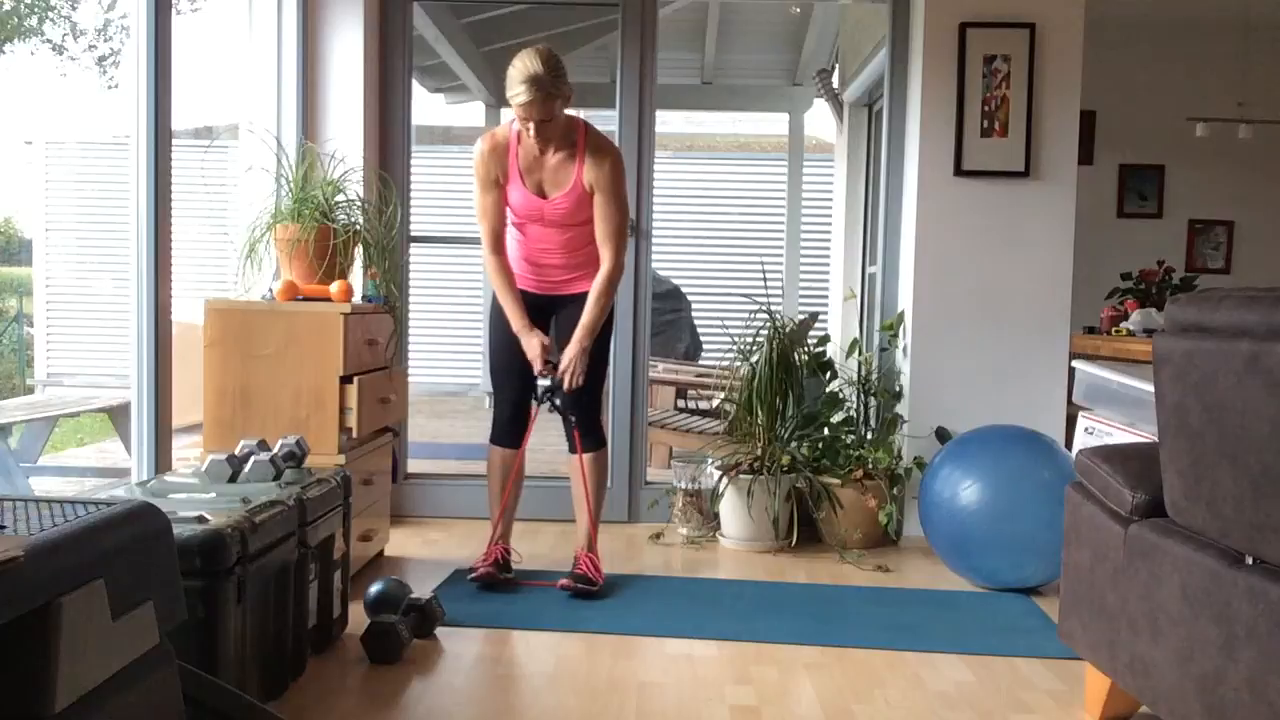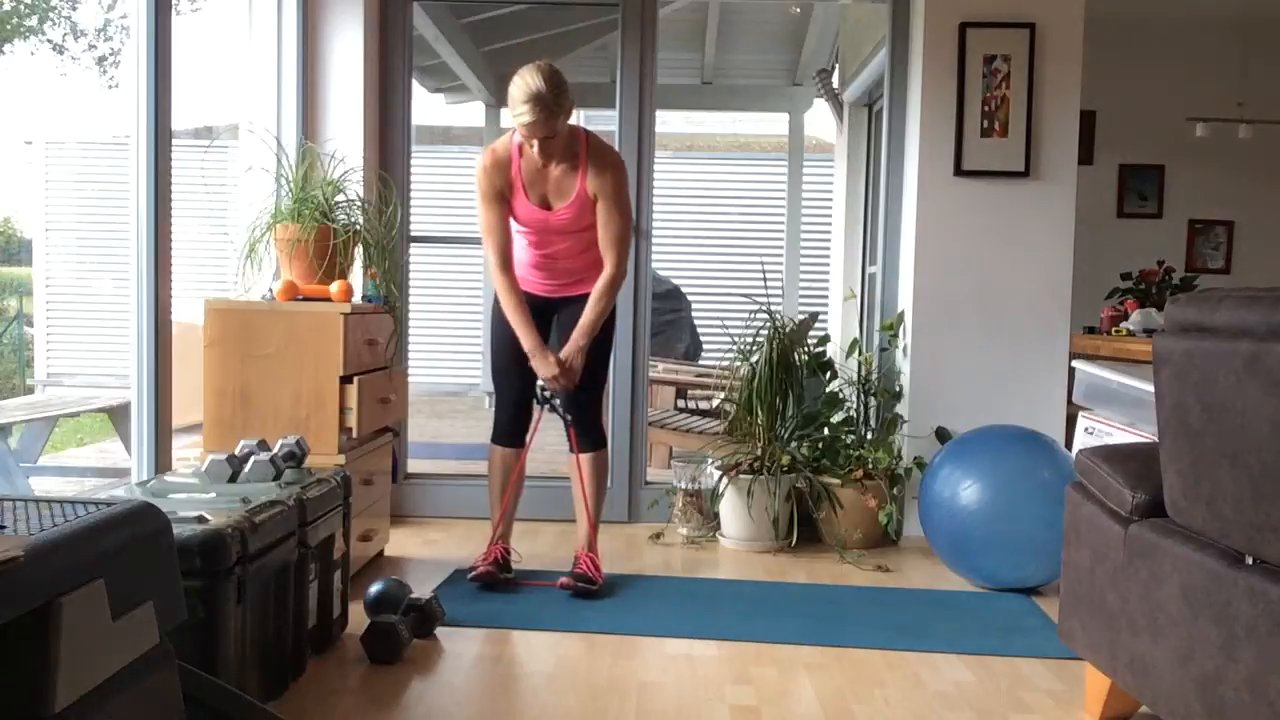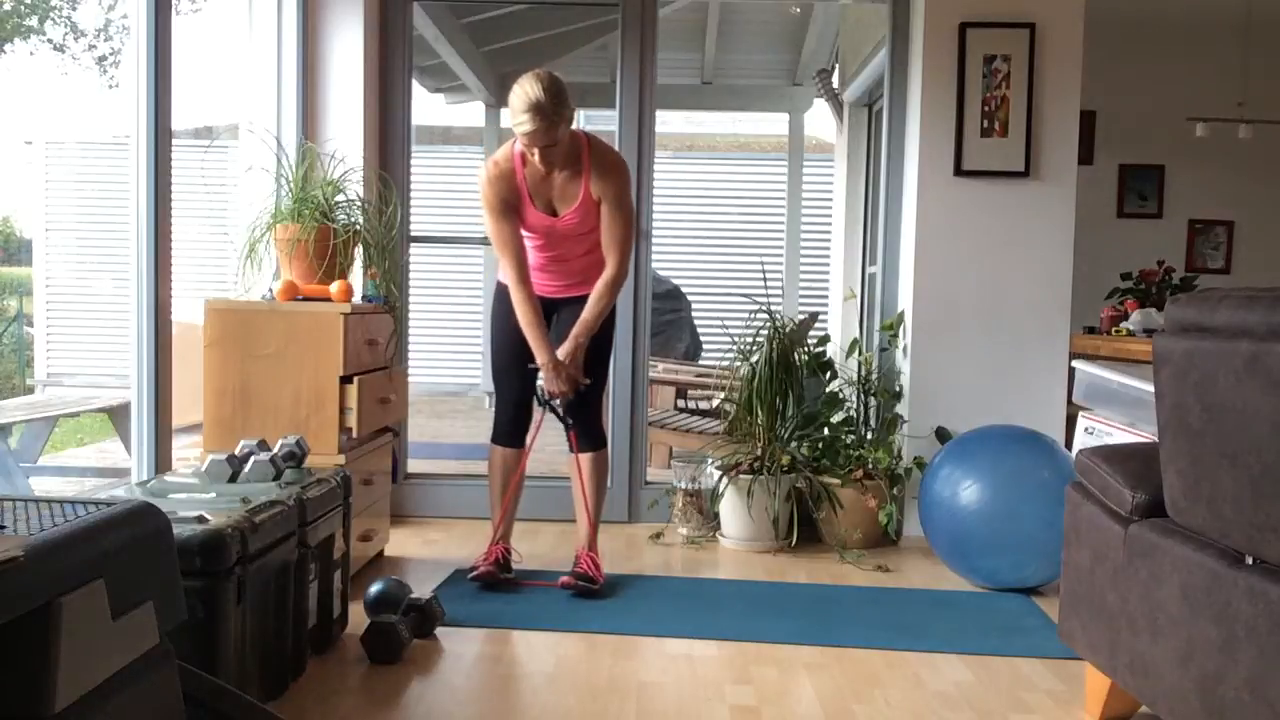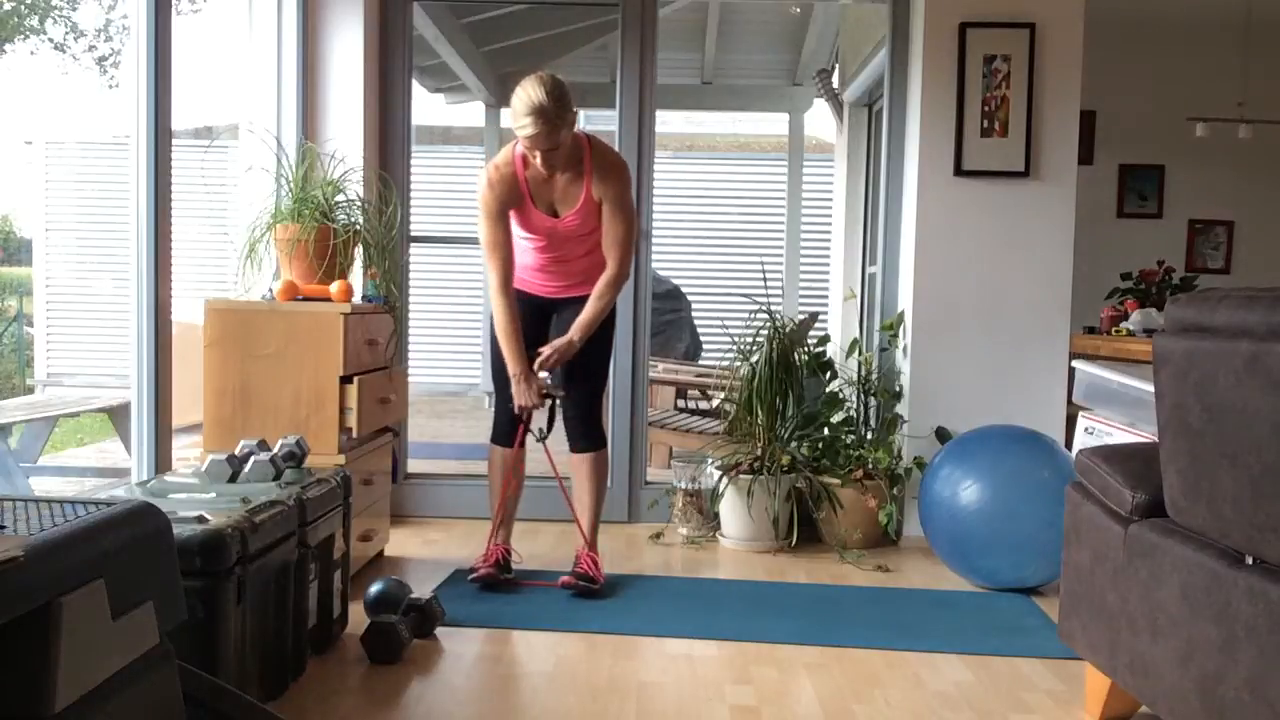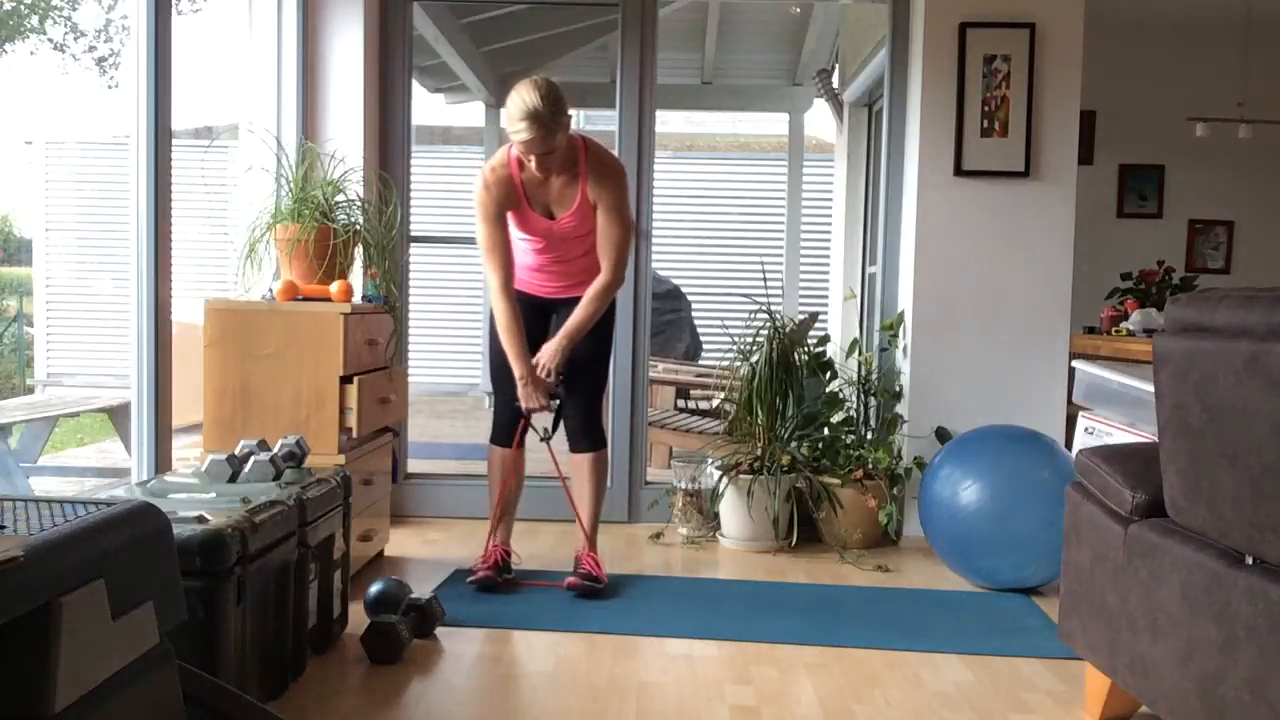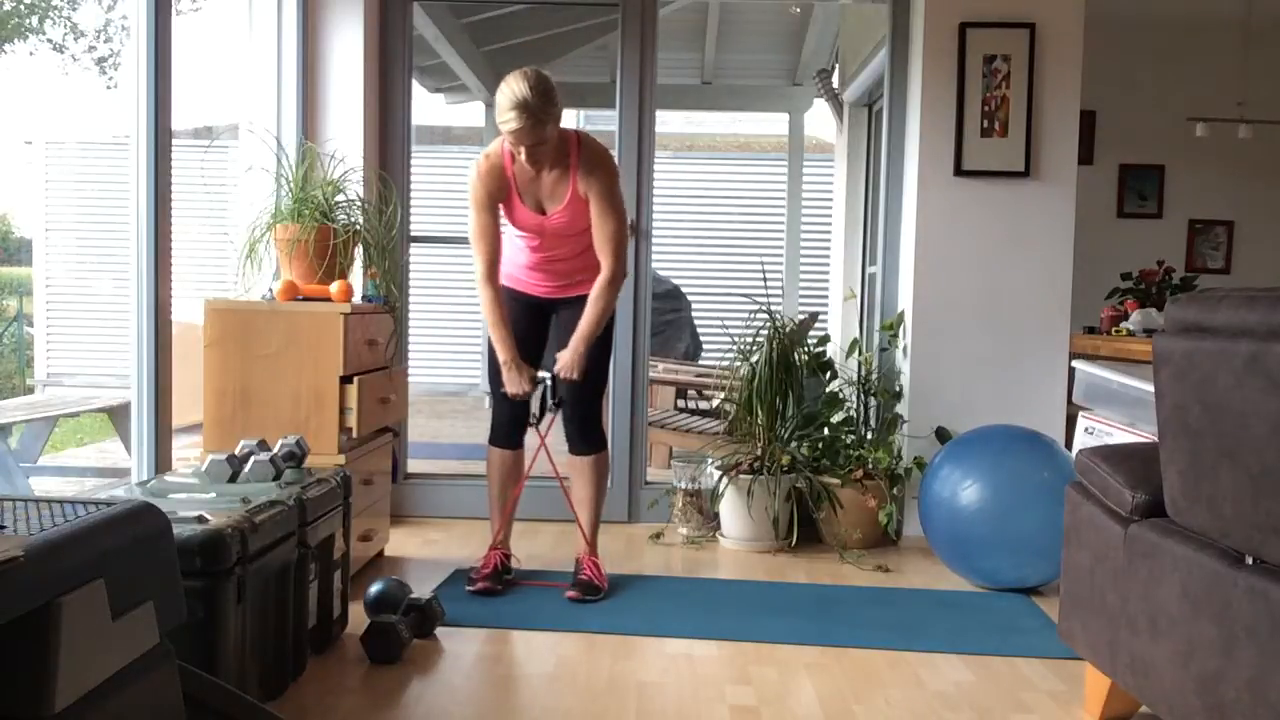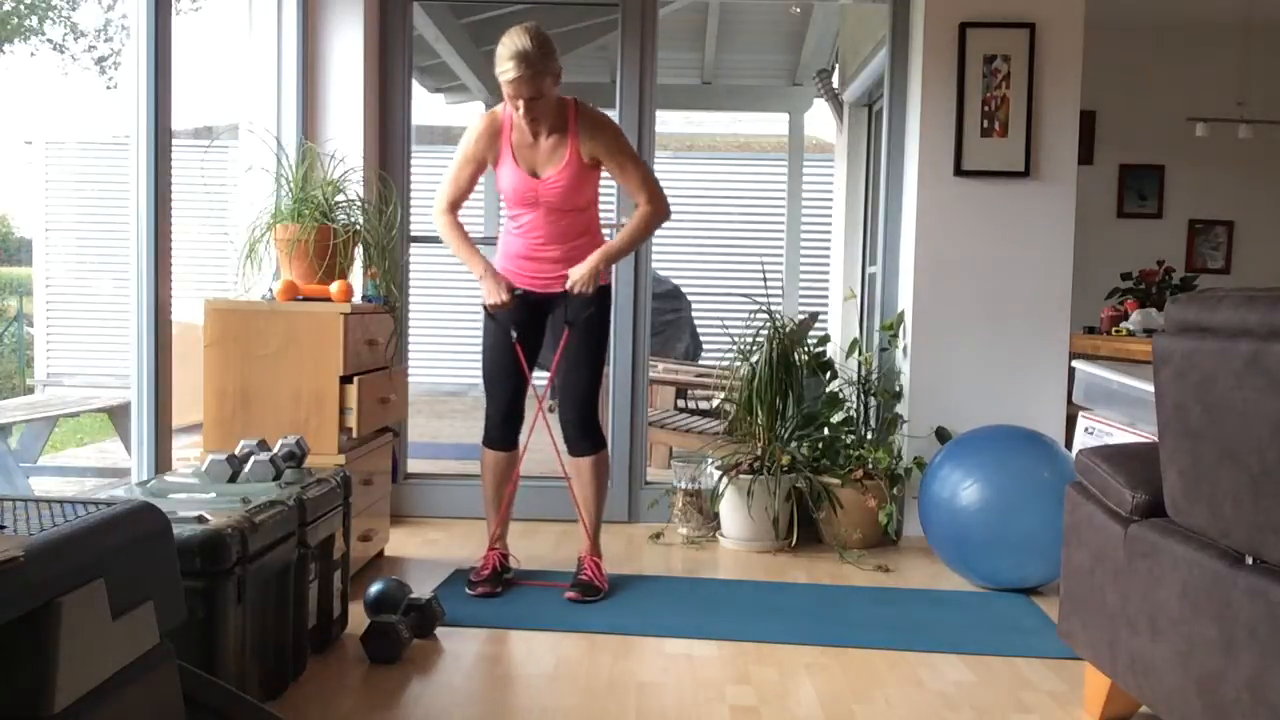
dt=0.3s
person 1, frame 1
left shoulder: (600, 157)
right shoulder: (493, 150)
left elbow: (612, 260)
right elbow: (492, 248)
left wrist: (582, 342)
right wrist: (525, 329)
left hip: (582, 294)
right hip: (517, 292)
left knee: (582, 416)
right knee: (508, 415)
left ankle: (587, 552)
right ankle: (498, 546)
person 1, frame 2
left shoulder: (602, 164)
right shoulder: (495, 164)
left elbow: (615, 265)
right elbow: (500, 266)
left wrist: (578, 345)
right wrist: (537, 351)
left hip: (585, 295)
right hip: (520, 294)
left knee: (583, 416)
right knee: (510, 413)
left ankle: (587, 551)
right ankle: (498, 545)
person 1, frame 3
left shoulder: (606, 167)
right shoulder: (499, 173)
left elbow: (617, 265)
right elbow: (517, 277)
left wrist: (575, 344)
right wrist: (546, 361)
left hip: (587, 295)
right hip: (520, 295)
left knee: (583, 416)
right knee: (510, 413)
left ankle: (587, 551)
right ankle: (499, 545)
person 1, frame 4
left shoulder: (608, 169)
right shoulder: (500, 175)
left elbow: (618, 266)
right elbow: (498, 283)
left wrist: (573, 339)
right wrist: (518, 372)
left hip: (586, 296)
right hip: (524, 293)
left knee: (582, 418)
right knee: (509, 414)
left ankle: (588, 552)
right ankle: (498, 547)
person 1, frame 5
left shoulder: (603, 170)
right shoulder: (496, 178)
left elbow: (612, 270)
right elbow: (500, 286)
left wrist: (561, 343)
right wrist: (523, 374)
left hip: (585, 297)
right hip: (523, 293)
left knee: (582, 417)
right knee: (509, 414)
left ankle: (589, 552)
right ankle: (499, 548)
person 1, frame 6
left shoulder: (592, 163)
right shoulder: (490, 168)
left elbow: (613, 266)
right elbow: (485, 274)
left wrist: (578, 349)
right wrist: (508, 361)
left hip: (582, 295)
right hip: (520, 291)
left knee: (582, 419)
right knee: (507, 417)
left ankle: (589, 556)
right ankle: (499, 550)
person 1, frame 7
left shoulder: (592, 129)
right shoulder: (488, 131)
left elbow: (654, 206)
right elbow: (444, 211)
left wrist: (598, 262)
right wrist: (484, 274)
left hip: (580, 286)
right hip: (512, 286)
left knee: (578, 419)
right knee: (501, 416)
left ankle: (591, 555)
right ankle: (497, 551)
